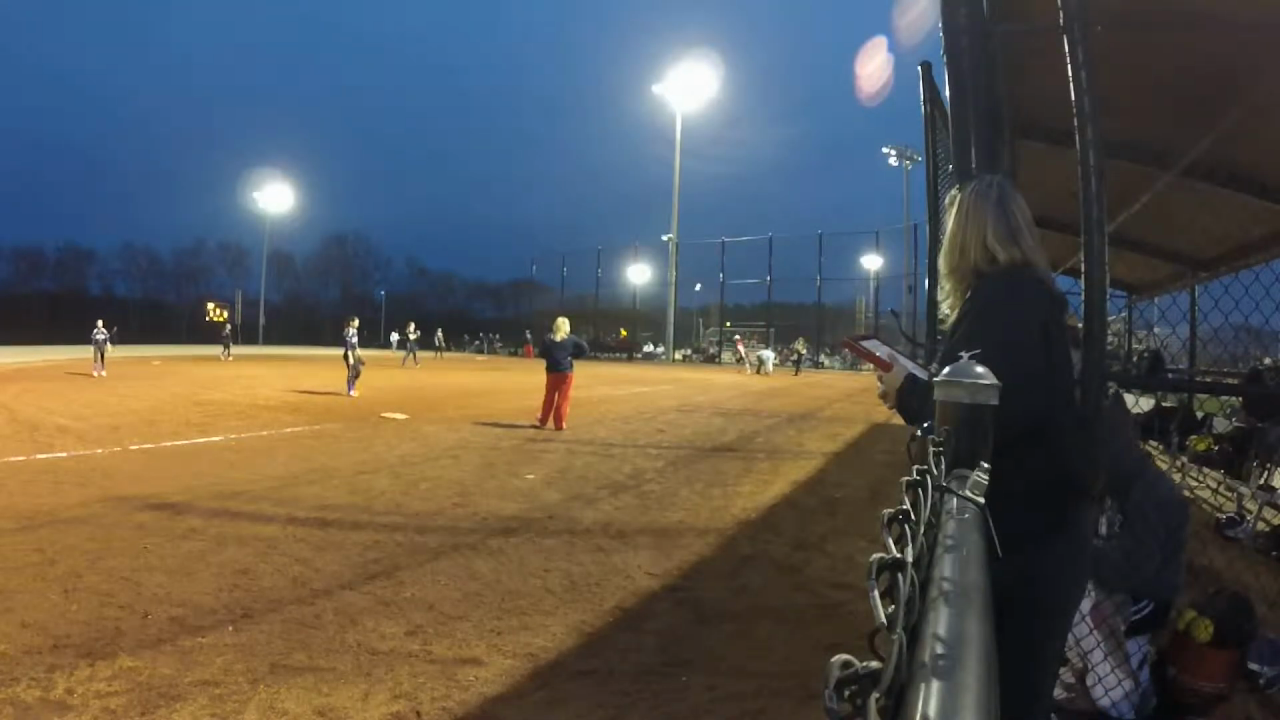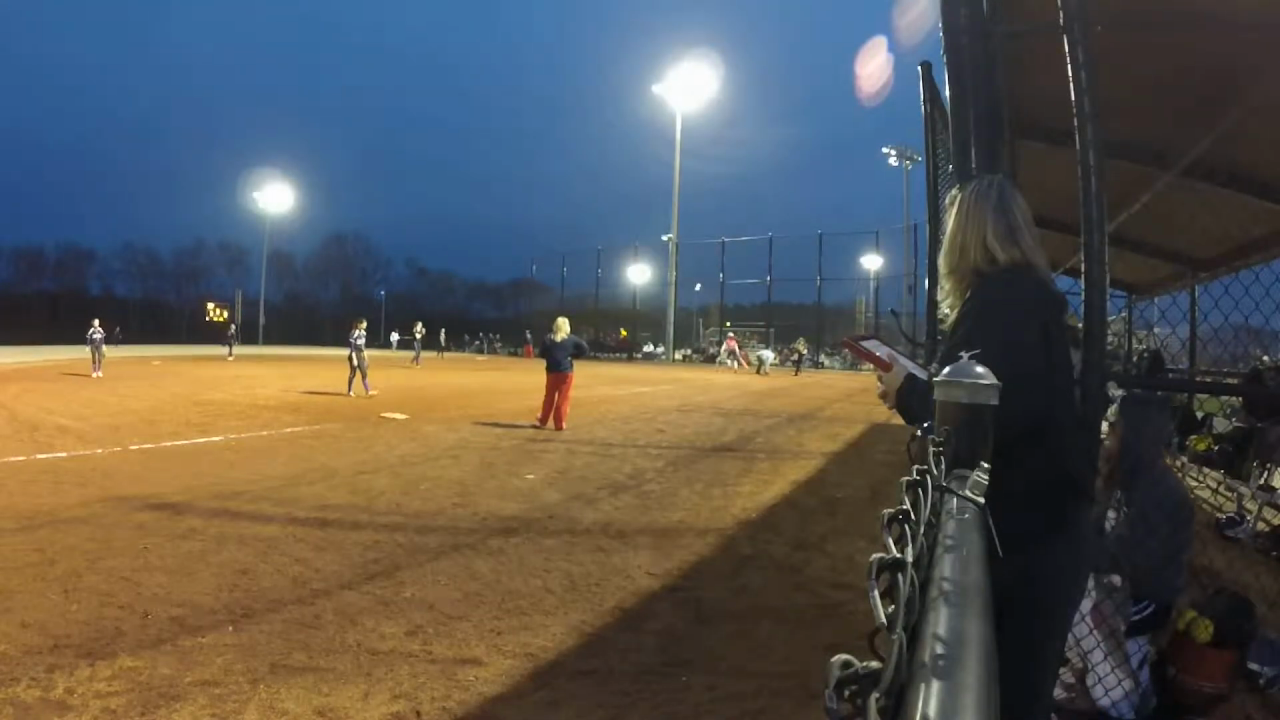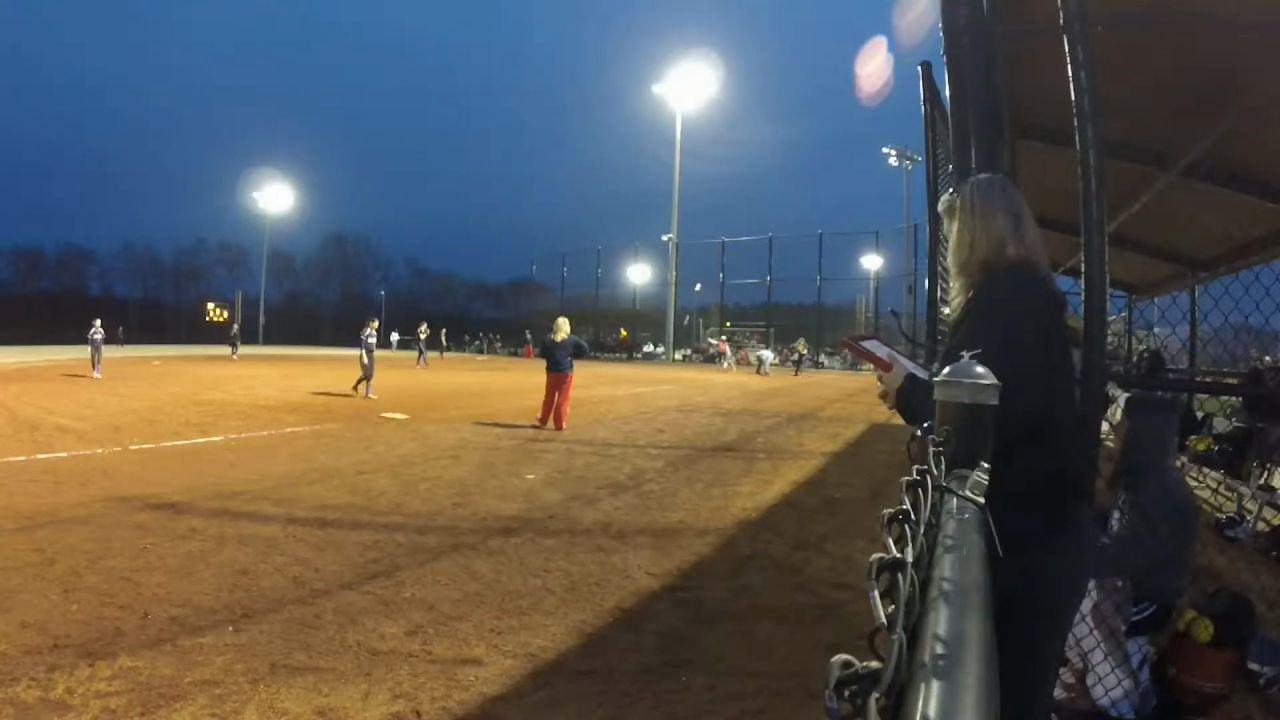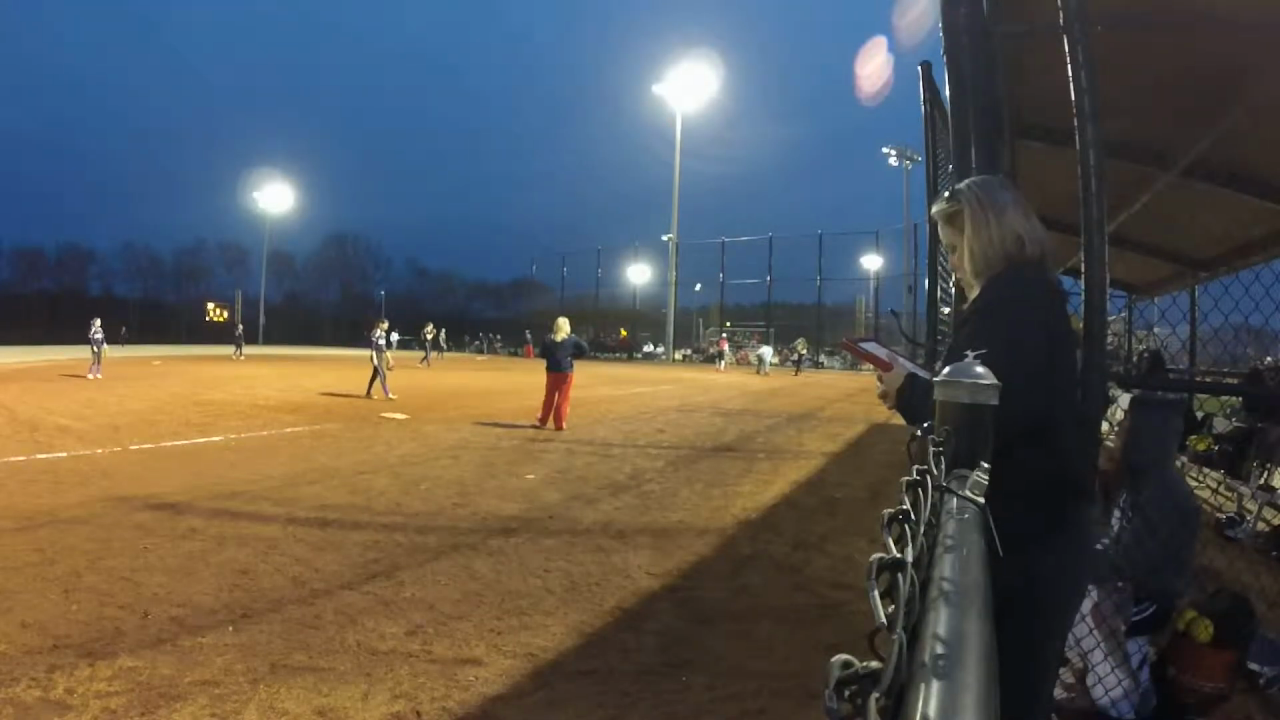
dt=0.4s
person 1, frame 1
left shoulder: (1001, 297)
right shoulder: (1028, 296)
left elbow: (985, 413)
left wrist: (908, 393)
right wrist: (922, 388)
left hip: (1024, 533)
right hip: (1041, 522)
person 1, frame 2
left shoulder: (1000, 298)
right shoulder: (1027, 296)
left elbow: (985, 414)
right elbow: (1014, 398)
left wrist: (908, 393)
right wrist: (921, 388)
left hip: (1024, 532)
right hip: (1040, 521)
person 1, frame 3
left shoulder: (1003, 298)
right shoulder: (1027, 296)
left elbow: (986, 413)
left wrist: (909, 393)
right wrist: (922, 389)
left hip: (1026, 532)
right hip: (1041, 521)
person 1, frame 4
left shoulder: (1011, 298)
right shoulder: (1032, 296)
left elbow: (989, 412)
left wrist: (910, 392)
right wrist: (922, 388)
left hip: (1026, 532)
right hip: (1041, 522)
person 2, frame 1
left shoulder: (1153, 497)
right shoulder: (1123, 481)
left elbow: (1126, 569)
right elbow: (1107, 539)
left hip: (1145, 597)
right hip: (1124, 584)
person 2, frame 2
left shoulder: (1159, 493)
right shoulder: (1134, 477)
left elbow: (1117, 556)
right elbow: (1113, 535)
left hip: (1146, 597)
right hip: (1127, 580)
person 2, frame 3
left shoulder: (1163, 495)
right shoulder: (1140, 478)
left elbow: (1121, 559)
right elbow: (1117, 531)
left hip: (1147, 598)
right hip: (1130, 581)
person 2, frame 4
left shoulder: (1164, 494)
right shoulder: (1143, 477)
left elbow: (1126, 563)
right elbow: (1121, 518)
right wrist: (1105, 475)
left hip: (1149, 598)
right hip: (1132, 580)
